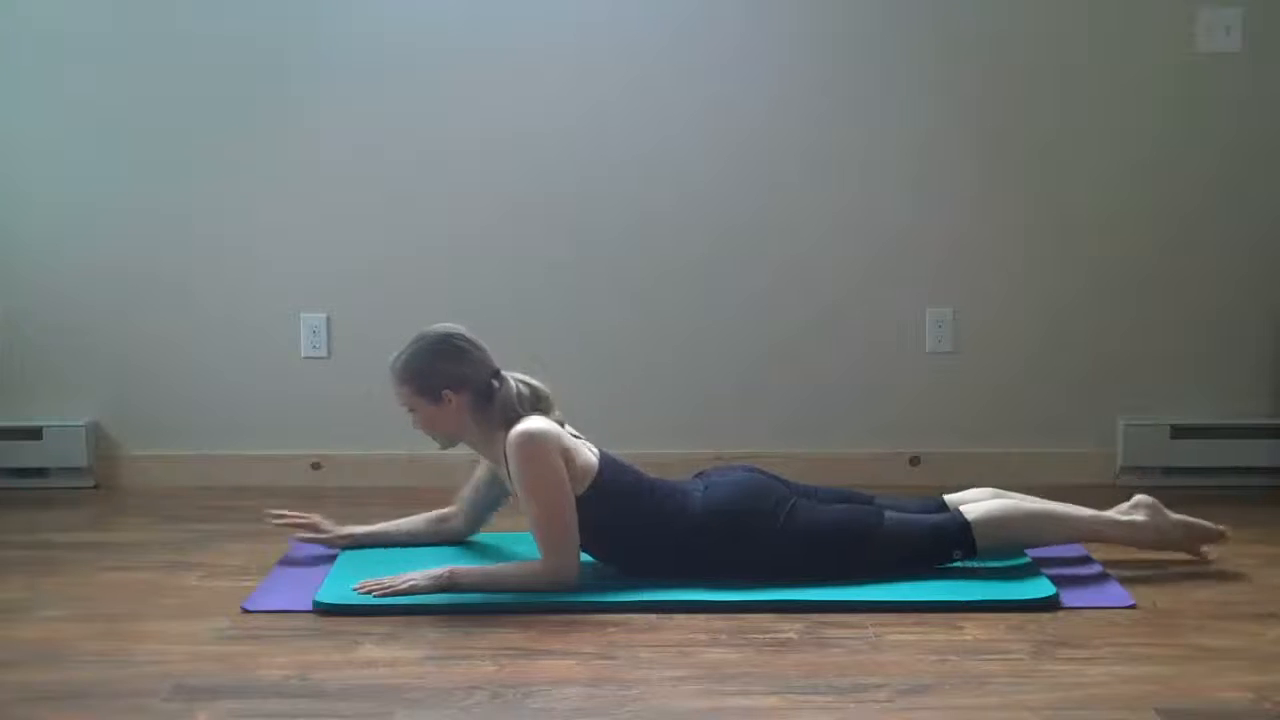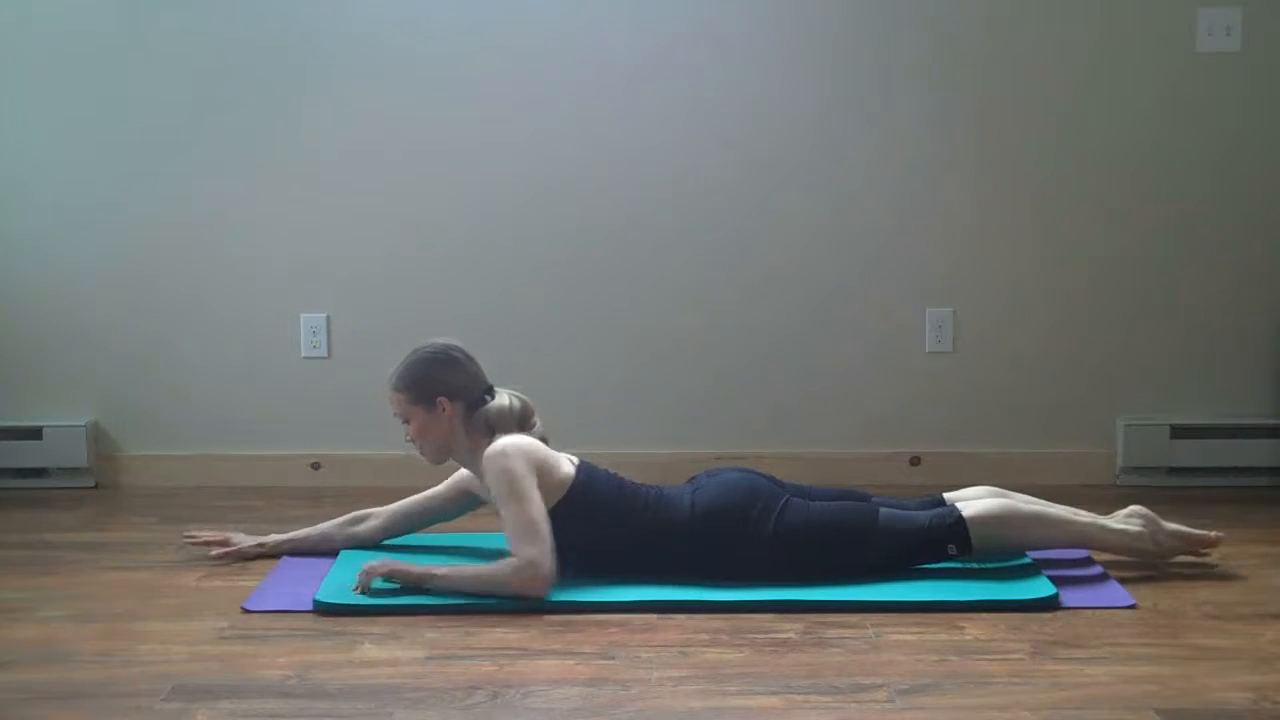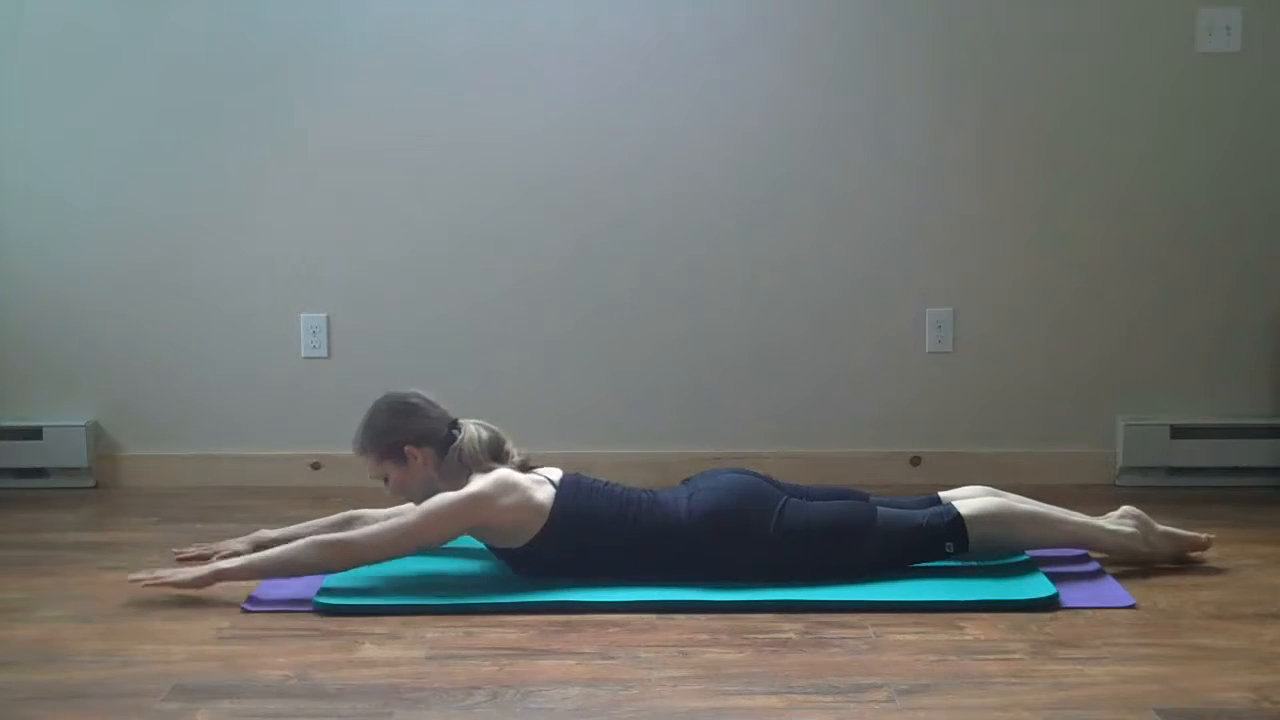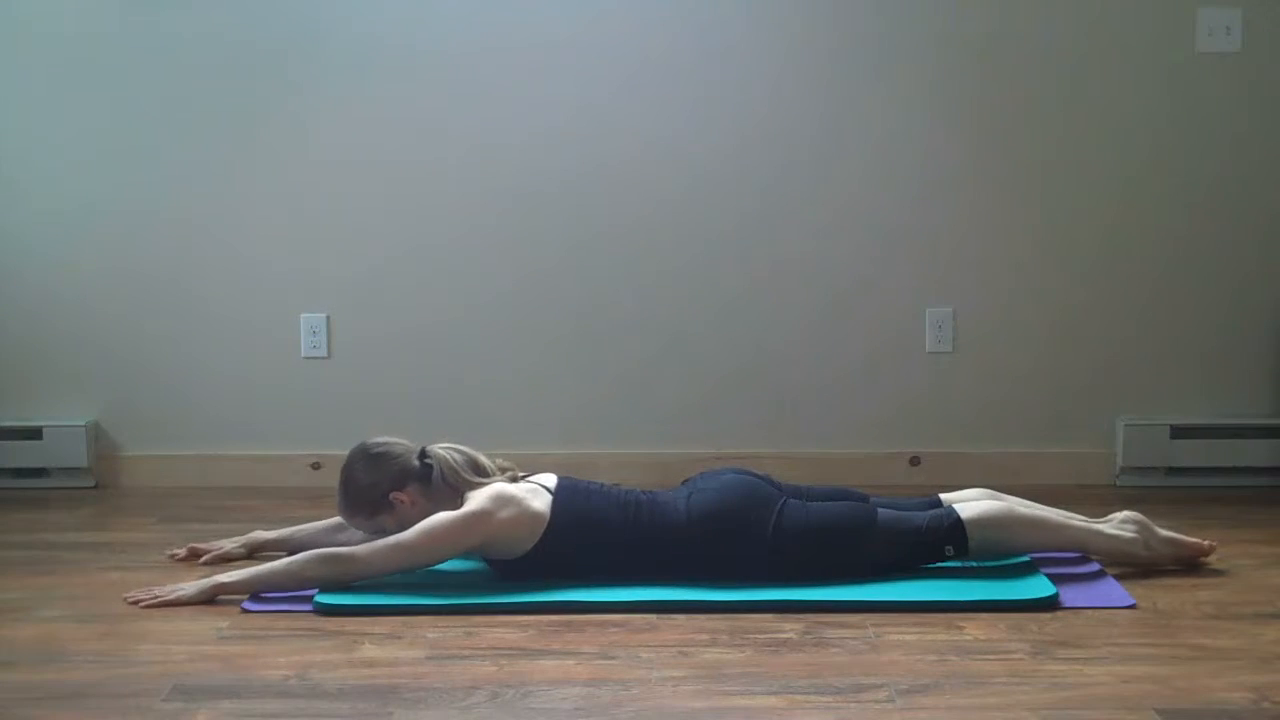
dt=0.5s
person 1, frame 1
left shoulder: (528, 442)
right shoulder: (509, 438)
left elbow: (561, 570)
right elbow: (454, 522)
left wrist: (448, 580)
right wrist: (352, 534)
left hip: (745, 540)
right hip: (728, 505)
left knee: (945, 534)
right knee: (932, 511)
left ankle: (1129, 525)
right ankle: (1120, 512)
person 1, frame 2
left shoulder: (505, 456)
right shoulder: (487, 462)
left elbow: (537, 576)
right elbow: (380, 519)
left wrist: (415, 575)
right wrist: (270, 541)
left hip: (735, 537)
right hip: (723, 507)
left knee: (937, 532)
right knee: (926, 515)
left ankle: (1129, 532)
right ankle: (1119, 521)
person 1, frame 3
left shoulder: (481, 503)
right shoulder: (484, 474)
left elbow: (346, 550)
right elbow: (365, 521)
left wrist: (212, 575)
right wrist: (251, 538)
left hip: (730, 540)
right hip: (721, 508)
left knee: (931, 531)
right knee: (924, 511)
left ankle: (1121, 535)
right ankle: (1111, 525)
person 1, frame 4
left shoulder: (479, 518)
right shoulder: (477, 480)
left elbow: (346, 561)
right elbow: (354, 526)
left wrist: (215, 587)
right wrist: (249, 538)
left hip: (732, 541)
right hip: (721, 505)
left knee: (931, 531)
right knee: (931, 513)
left ankle: (1122, 538)
right ankle: (1110, 525)
